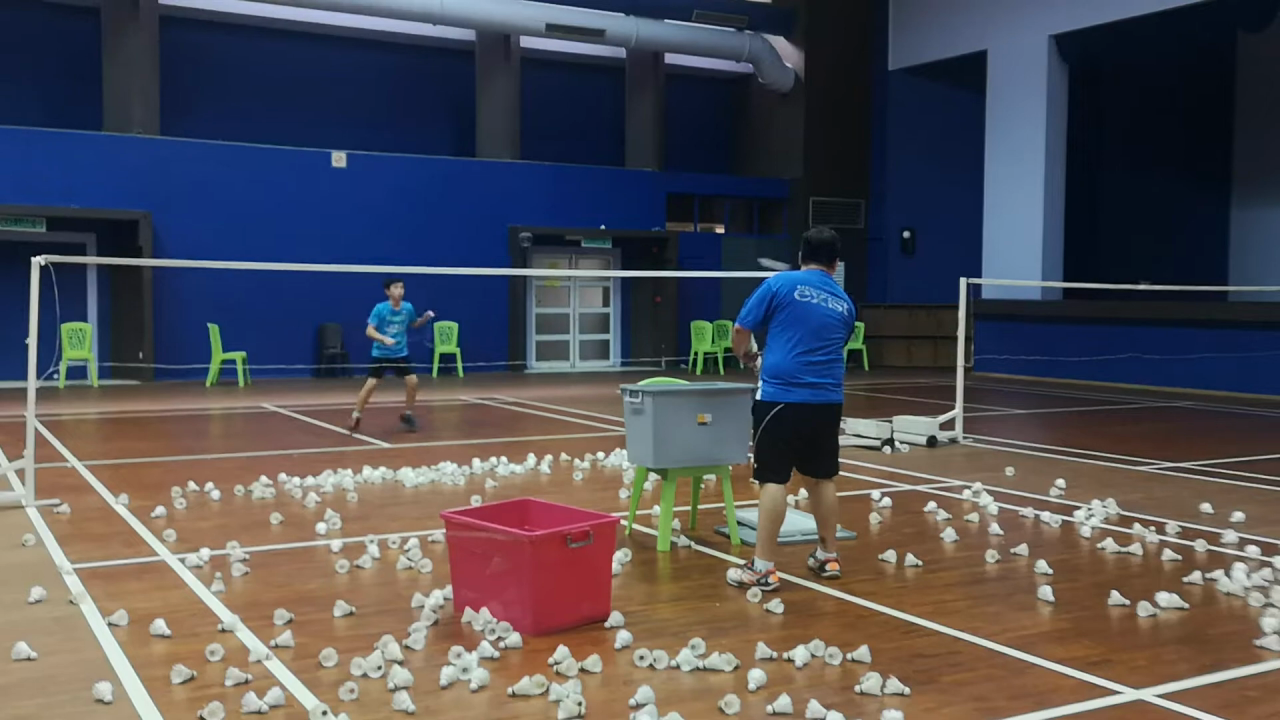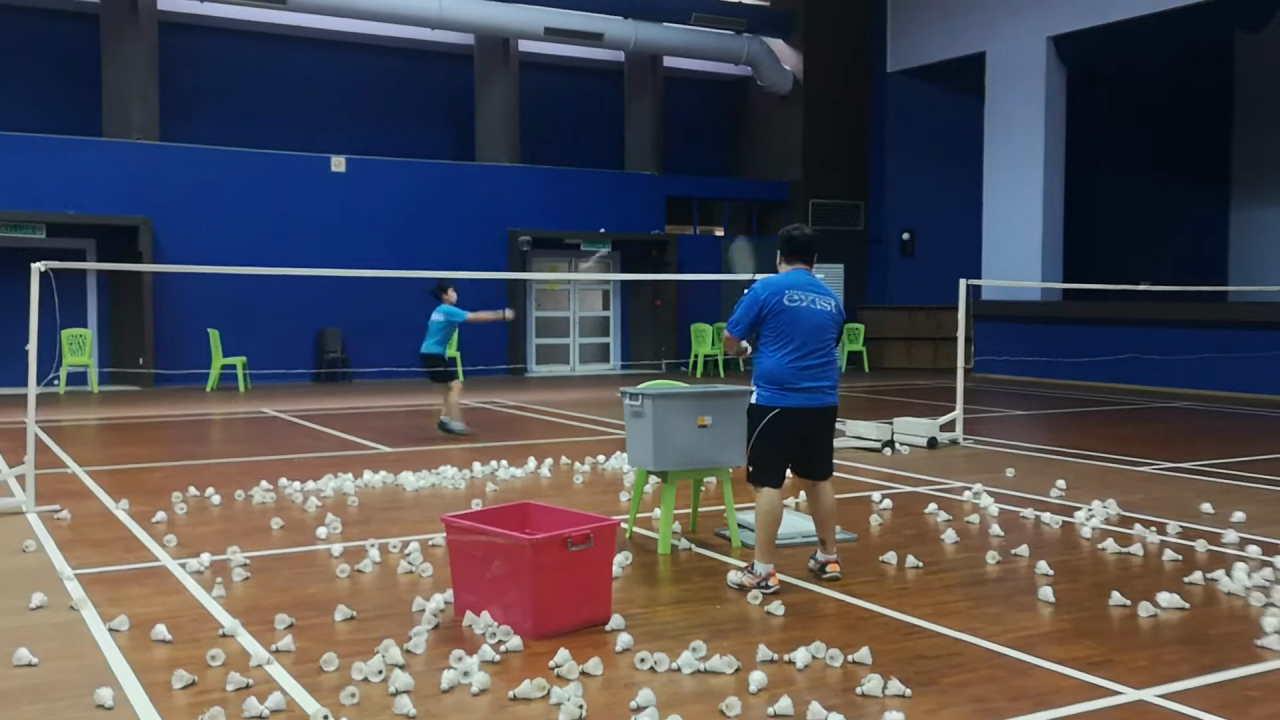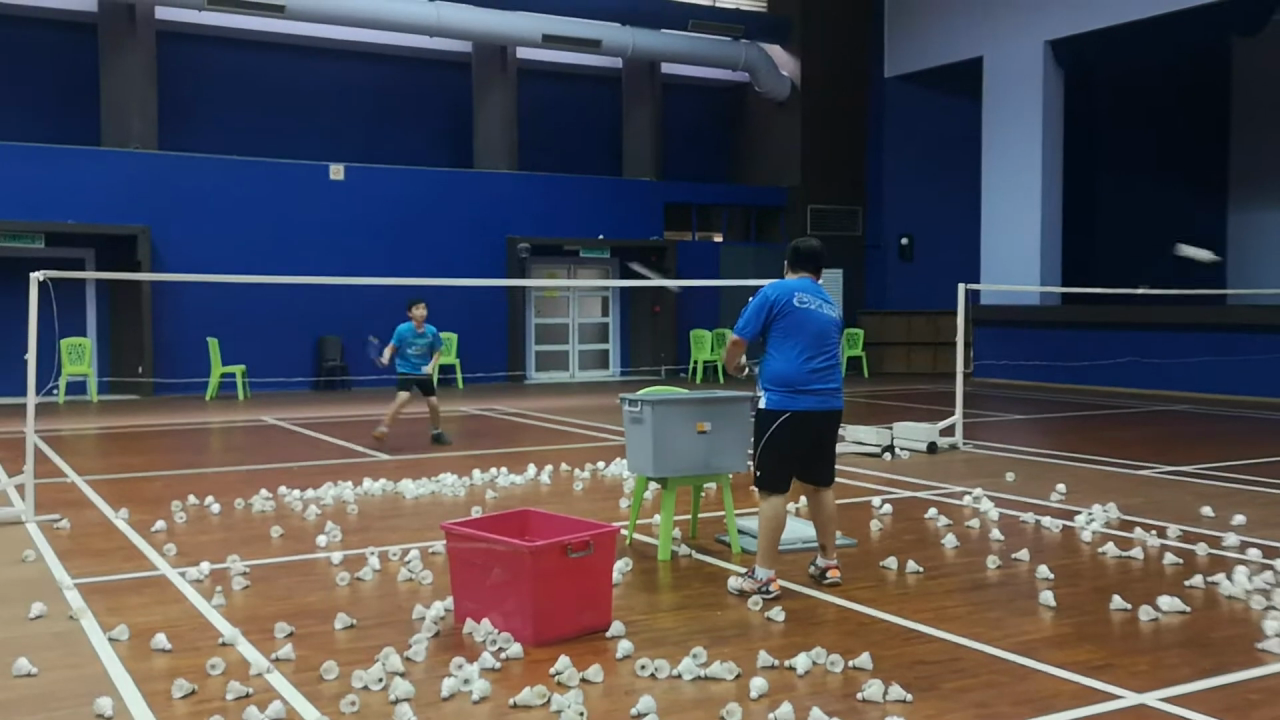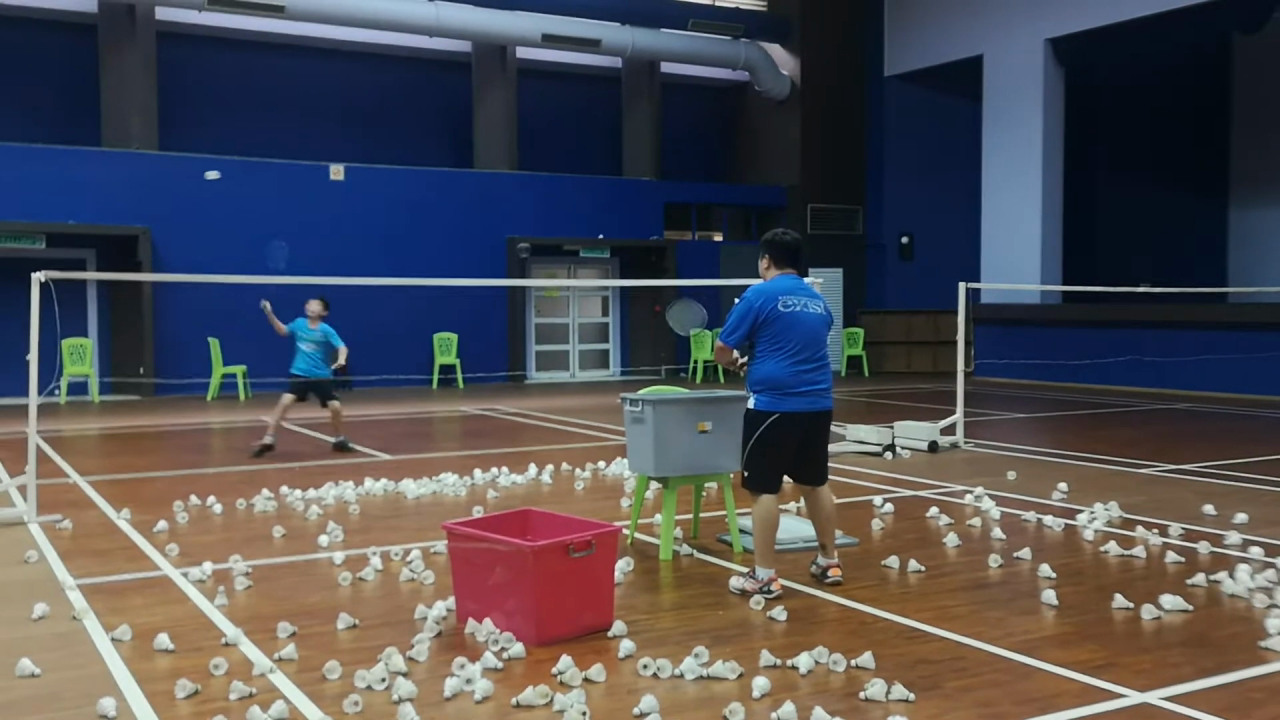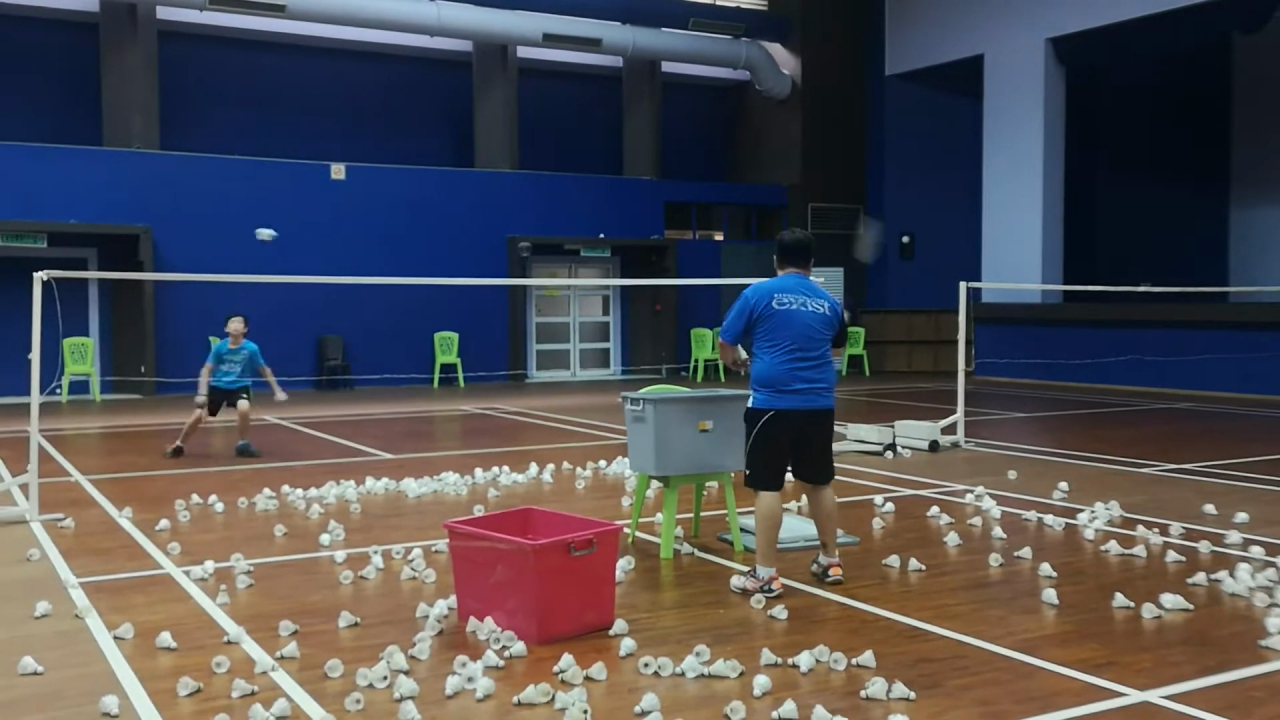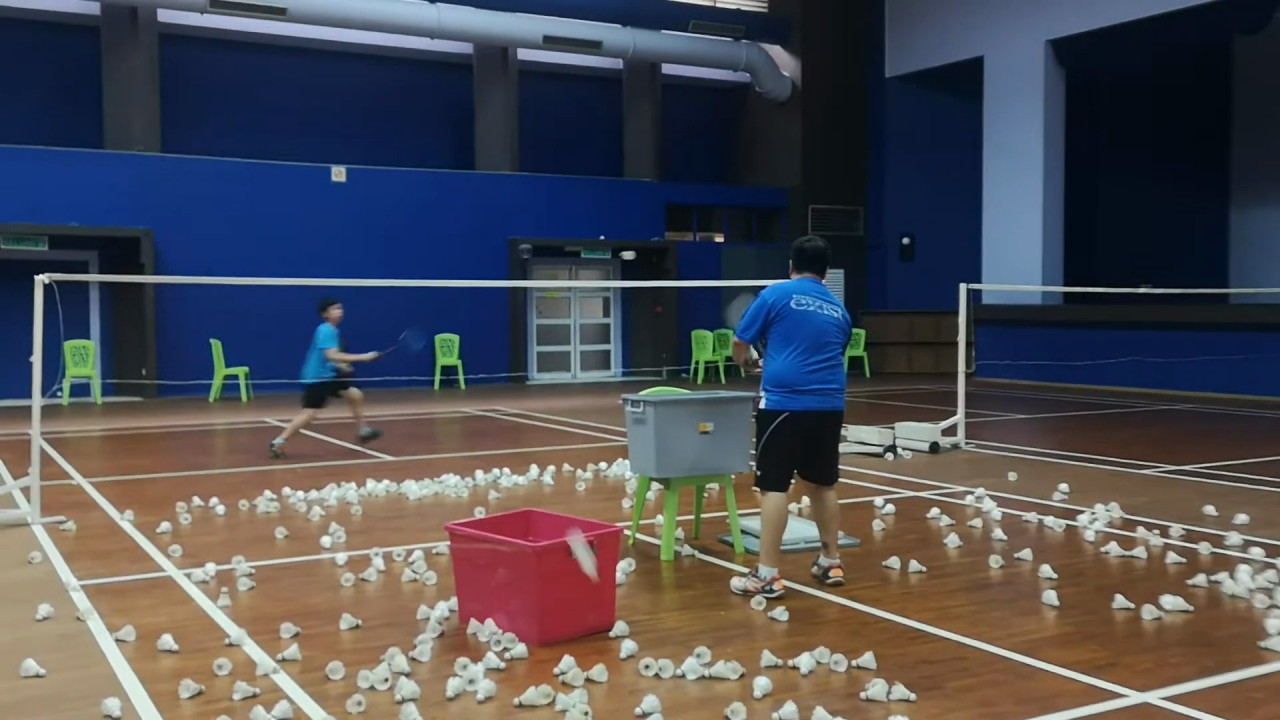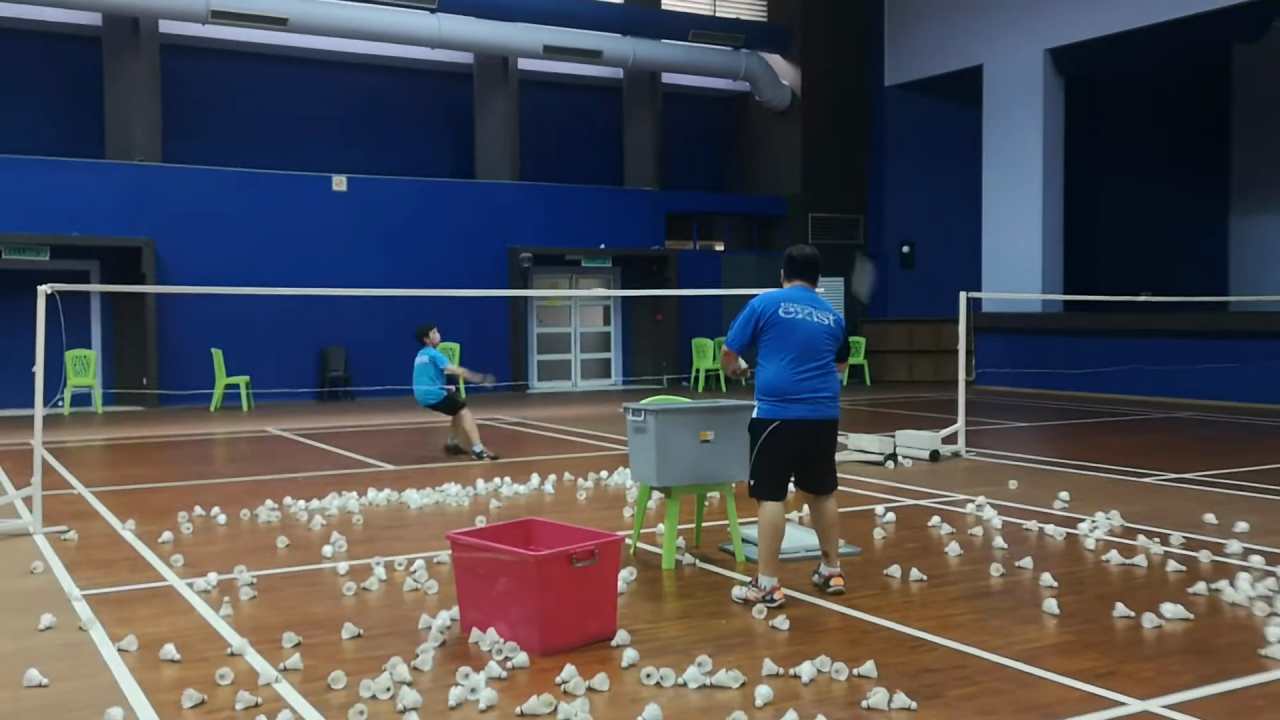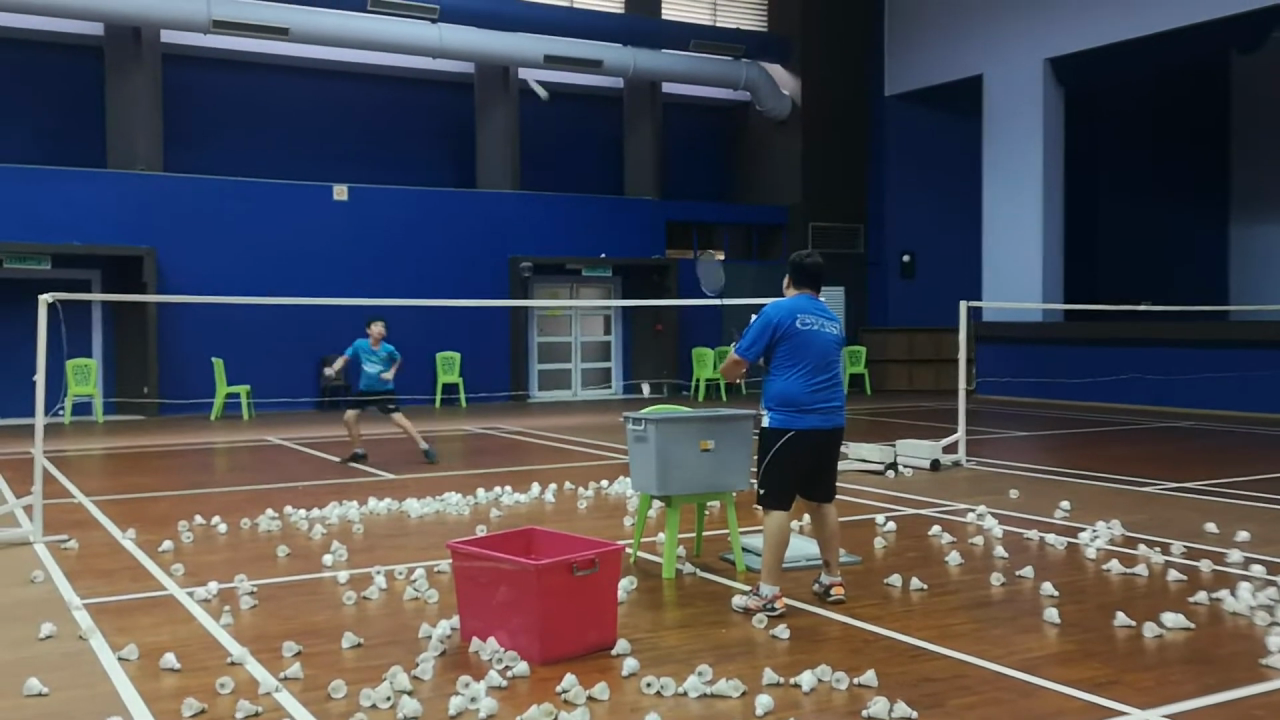
dt=0.5s
person 1, frame 1
left shoulder: (779, 284)
right shoulder: (845, 303)
left elbow: (740, 331)
left wrist: (748, 356)
left hip: (782, 397)
right hip: (827, 400)
left knee: (773, 480)
right knee: (821, 478)
left ankle: (763, 568)
right ankle: (828, 556)
person 1, frame 2
left shoulder: (766, 289)
right shoulder: (832, 300)
left elbow: (730, 339)
left wrist: (743, 350)
left hip: (776, 400)
right hip: (822, 402)
left knee: (768, 483)
right knee: (818, 479)
left ankle: (763, 571)
right ankle: (828, 558)
person 1, frame 3
left shoulder: (775, 292)
right shoulder: (831, 306)
left elbow: (738, 341)
left wrist: (733, 366)
left hip: (784, 403)
right hip: (827, 405)
left knee: (773, 488)
right knee: (819, 485)
left ankle: (764, 576)
right ankle: (828, 563)
person 1, frame 4
left shoulder: (759, 295)
right shoulder: (818, 301)
left elbow: (722, 349)
left wrist: (733, 361)
left hip: (773, 405)
right hip: (817, 404)
left knee: (763, 488)
right knee: (815, 483)
left ankle: (765, 576)
right ankle: (829, 562)
person 1, frame 5
left shoulder: (758, 294)
right shoulder: (829, 303)
left elbow: (725, 345)
left wrist: (738, 362)
left hip: (773, 404)
right hip: (819, 404)
left knee: (766, 487)
right knee: (819, 483)
left ankle: (765, 575)
right ankle: (830, 561)
person 1, frame 6
left shoulder: (776, 294)
right shoulder: (839, 310)
left elbow: (739, 343)
left wrist: (748, 361)
left hip: (784, 404)
right hip: (829, 406)
left knee: (774, 487)
right knee: (822, 484)
left ankle: (767, 575)
right ankle: (830, 562)
person 1, frame 7
left shoulder: (765, 304)
right shoulder: (832, 317)
left elbow: (729, 353)
left wrist: (734, 370)
left hip: (777, 413)
right hip: (823, 415)
left knee: (770, 496)
right knee: (821, 493)
left ankle: (767, 584)
right ankle: (831, 571)
person 1, frame 8
left shoulder: (777, 312)
right shoulder: (834, 323)
left elbow: (737, 362)
left wrist: (728, 374)
left hip: (788, 422)
right hip: (829, 423)
left knee: (776, 505)
right knee: (822, 501)
left ankle: (768, 593)
right ankle: (832, 580)
